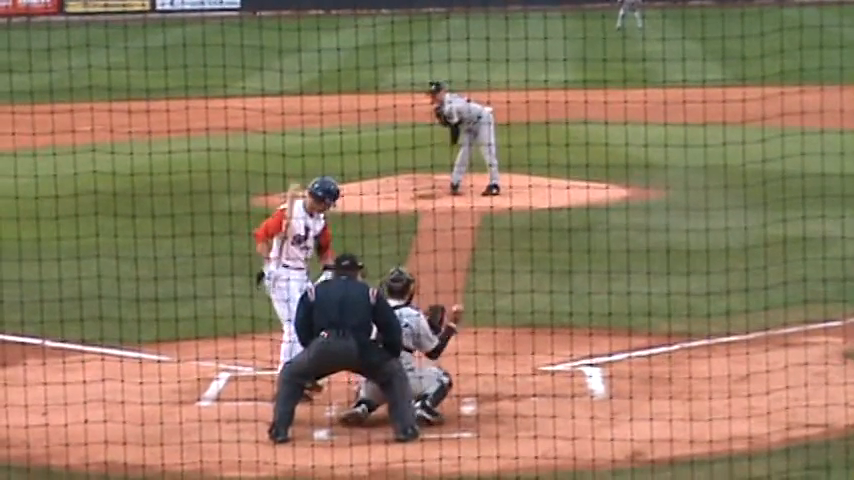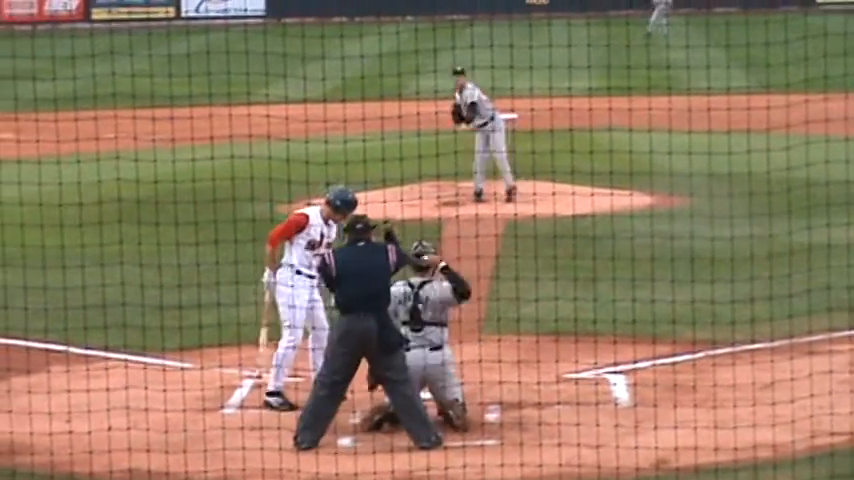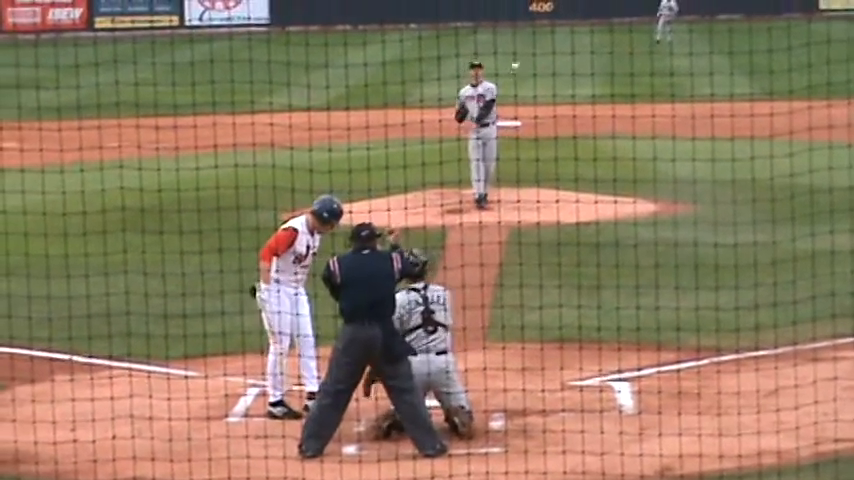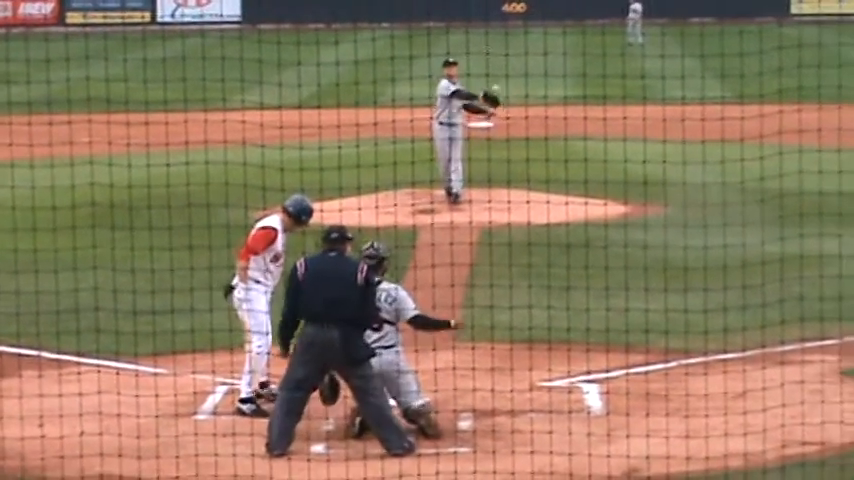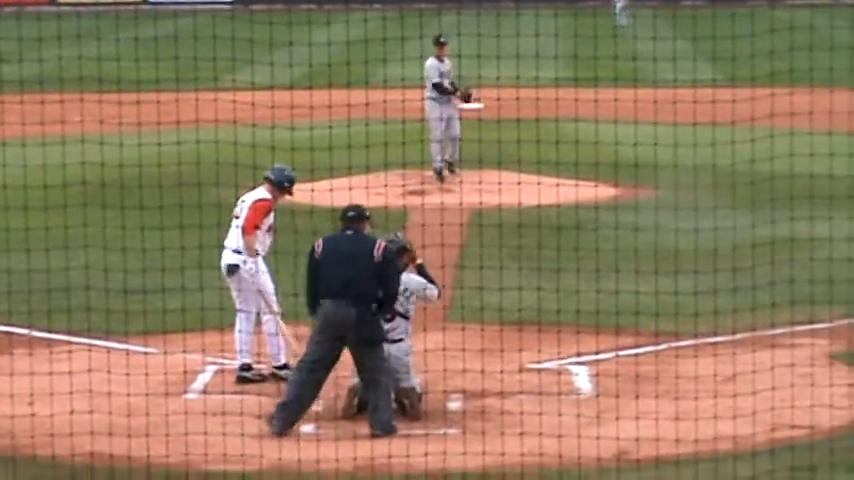
dt=0.5s
person 1, frame 1
left shoulder: (314, 291)
right shoulder: (370, 293)
left elbow: (302, 330)
right elbow: (390, 329)
left wrist: (317, 351)
right wrist: (392, 357)
left hip: (323, 347)
right hip: (359, 348)
left knee: (290, 375)
right knee: (395, 375)
left ankle: (279, 430)
right ankle: (406, 429)
person 1, frame 2
left shoulder: (333, 258)
right shoulder: (387, 252)
left elbow: (329, 283)
right elbow: (402, 258)
right wrist: (390, 236)
left hip: (348, 326)
right hip: (380, 326)
left knee: (328, 383)
right knee: (400, 383)
left ankle: (306, 437)
right ankle: (426, 436)
person 1, frame 3
left shoulder: (337, 265)
right shoulder: (393, 261)
right elbow: (406, 269)
right wrist: (395, 247)
left hip: (352, 334)
right hip: (385, 334)
left knee: (332, 391)
right knee: (405, 391)
left ankle: (311, 445)
right ankle: (430, 444)
person 1, frame 4
left shoulder: (302, 267)
right shoulder: (359, 270)
left elbow: (291, 309)
right elbow: (369, 315)
left wrist: (285, 340)
right wrist: (355, 331)
left hip: (312, 336)
right hip: (346, 338)
left knee: (292, 389)
right knee: (370, 392)
left ankle: (277, 442)
right ankle: (397, 443)
person 1, frame 5
left shoulder: (321, 246)
right shoulder: (378, 248)
left elbow: (312, 287)
right elbow: (391, 289)
left wrist: (317, 313)
right wrist: (380, 310)
left hip: (329, 311)
right hip: (362, 315)
left knee: (311, 368)
right knee: (376, 371)
left ankle: (282, 420)
right ankle: (381, 424)
person 2, frame 1
left shoulder: (320, 220)
right shoulder: (289, 213)
left elbow: (325, 247)
right elbow: (261, 235)
left wrist: (327, 271)
right wrist: (269, 264)
left hip: (301, 274)
right hip: (281, 275)
right knee: (294, 327)
person 2, frame 2
left shoulder: (332, 227)
right shoulder: (304, 218)
right elbow: (274, 238)
right wrist: (270, 270)
left hip: (312, 283)
right hip: (292, 280)
left knee: (321, 331)
right knee: (293, 336)
right ankle: (273, 392)
person 2, frame 3
left shoulder: (315, 233)
right shoulder: (293, 230)
right elbow: (266, 253)
right wrist: (265, 286)
left hip: (297, 290)
right hip: (277, 290)
left knee: (307, 341)
right knee: (280, 345)
left ankle: (312, 395)
right ankle: (275, 403)
person 2, frame 4
left shoulder: (277, 226)
right shoulder: (271, 229)
right elbow: (245, 252)
right wrist: (241, 285)
left hip: (261, 289)
right hip: (252, 289)
left knee: (264, 339)
right knee: (259, 343)
left ankle: (261, 385)
right ankle: (245, 399)
person 2, frame 5
left shoulder: (249, 197)
right shoulder: (264, 201)
right elbow: (248, 227)
right wrist: (252, 259)
left hip: (229, 259)
right hip: (246, 261)
left knee: (244, 312)
right knee: (270, 311)
left ankle: (244, 367)
right ankle: (280, 366)
person 3, frame 1
right shoulder: (415, 316)
right elbow: (433, 352)
right wrist: (451, 325)
right knee: (443, 377)
left ankle: (361, 407)
right ankle: (424, 405)
person 3, frame 2
left shoulder: (397, 290)
right shoulder: (440, 288)
right elbow: (464, 293)
right wrist: (443, 266)
left hip: (407, 358)
right hip: (437, 357)
right knee: (454, 403)
left ankle: (387, 412)
right ankle: (452, 409)
person 3, frame 3
left shoulder: (397, 300)
right shoulder: (443, 293)
left wrist: (373, 374)
left hip: (412, 364)
right hip: (442, 361)
right knee: (459, 409)
left ankle: (392, 419)
right ankle: (458, 416)
person 3, frame 4
right shoulder: (394, 292)
right elbow: (417, 321)
right wrist: (449, 324)
right hip: (391, 357)
right knee: (414, 405)
left ankle: (361, 418)
right ankle: (422, 417)
person 3, frame 5
right shoulder: (414, 281)
right elbow: (435, 293)
right wrist: (419, 263)
right hip: (398, 349)
right knee: (410, 390)
left ankle: (360, 394)
right ankle: (407, 394)
person 4, frame 1
left shoulder: (449, 106)
right shoulder: (443, 103)
left elbow: (455, 127)
right elbow: (448, 123)
left wrist: (453, 142)
right wrist: (440, 116)
left hip: (482, 120)
right hip: (470, 124)
left knee: (488, 151)
right knee: (463, 152)
left ankle: (494, 185)
right ankle: (455, 184)
person 4, frame 2
left shoulder: (471, 91)
right shoulder: (458, 95)
left elbow: (472, 111)
right elbow: (459, 120)
left wrist: (466, 123)
right wrist: (456, 113)
left hip: (494, 124)
right hip: (480, 127)
left knee: (500, 155)
right knee: (479, 159)
left ankle: (510, 187)
right ankle: (478, 191)
person 4, frame 3
left shoulder: (490, 88)
right shoulder: (464, 91)
left elbow: (489, 107)
right elbow: (459, 114)
left wrist: (477, 122)
right wrist: (460, 117)
left hip: (489, 129)
right hip: (474, 131)
left knee: (489, 162)
right knee: (476, 161)
left ankle: (484, 193)
right ankle: (478, 195)
person 4, frame 4
left shoulder: (460, 86)
right shoulder: (443, 85)
left elbow: (465, 105)
right elbow: (459, 95)
left wrist: (485, 111)
right wrist: (479, 97)
left hip: (456, 127)
right hip: (441, 127)
left knee: (456, 160)
right knee: (444, 160)
left ankle: (456, 193)
right ankle: (448, 187)
person 4, frame 5
left shoulder: (449, 62)
right shoulder: (430, 64)
right elbow: (437, 87)
left wrist: (461, 92)
right wrist: (457, 93)
left hip: (449, 103)
right hip: (434, 104)
left knee: (455, 135)
right knee: (437, 137)
left ankle: (450, 161)
right ankle: (438, 169)
